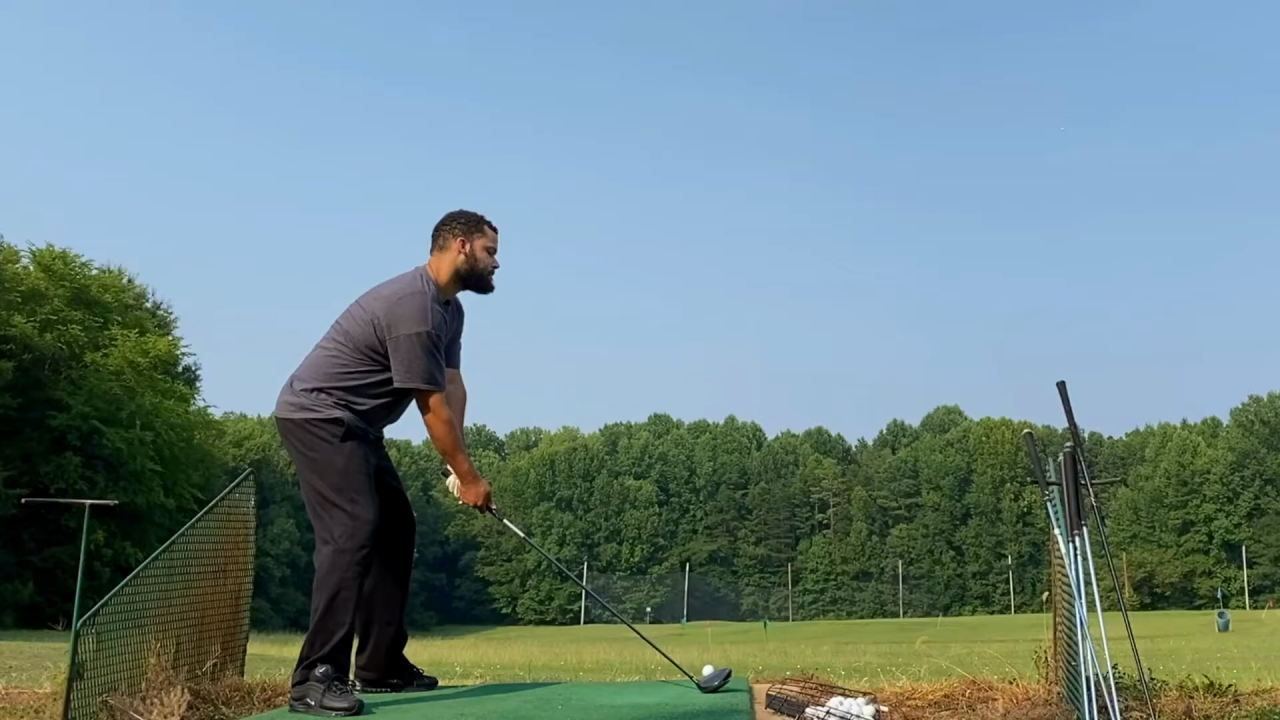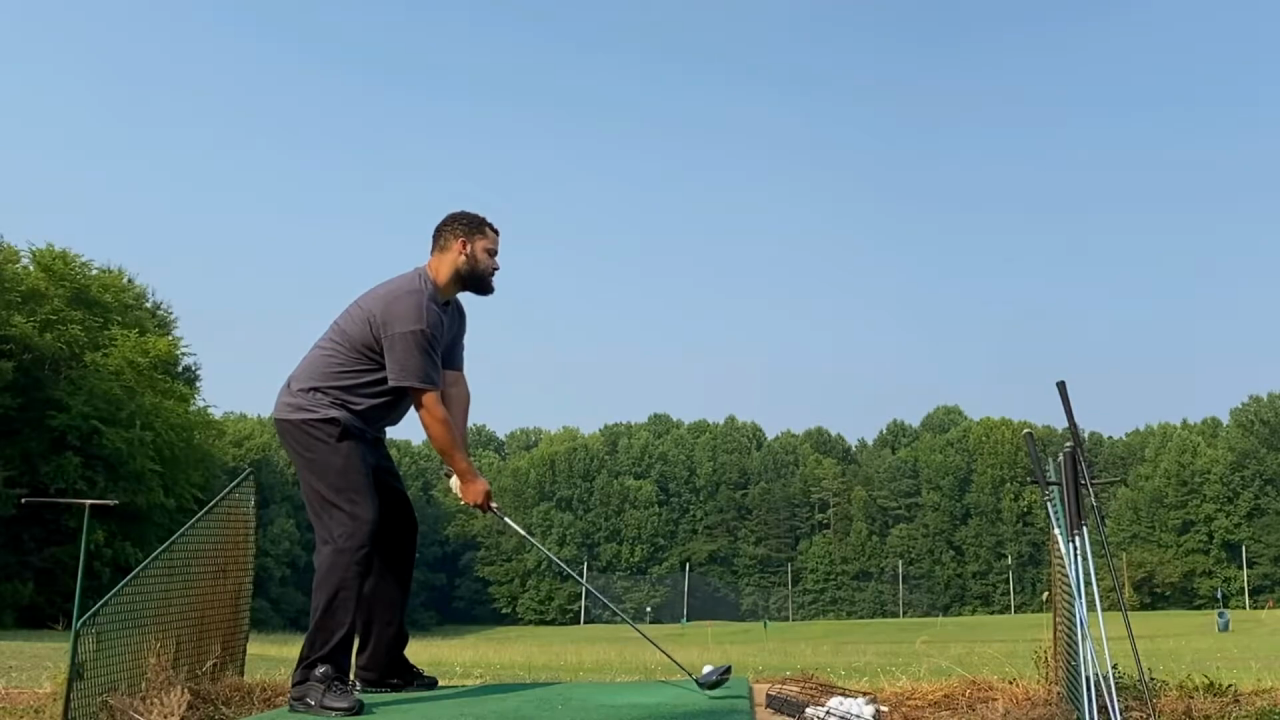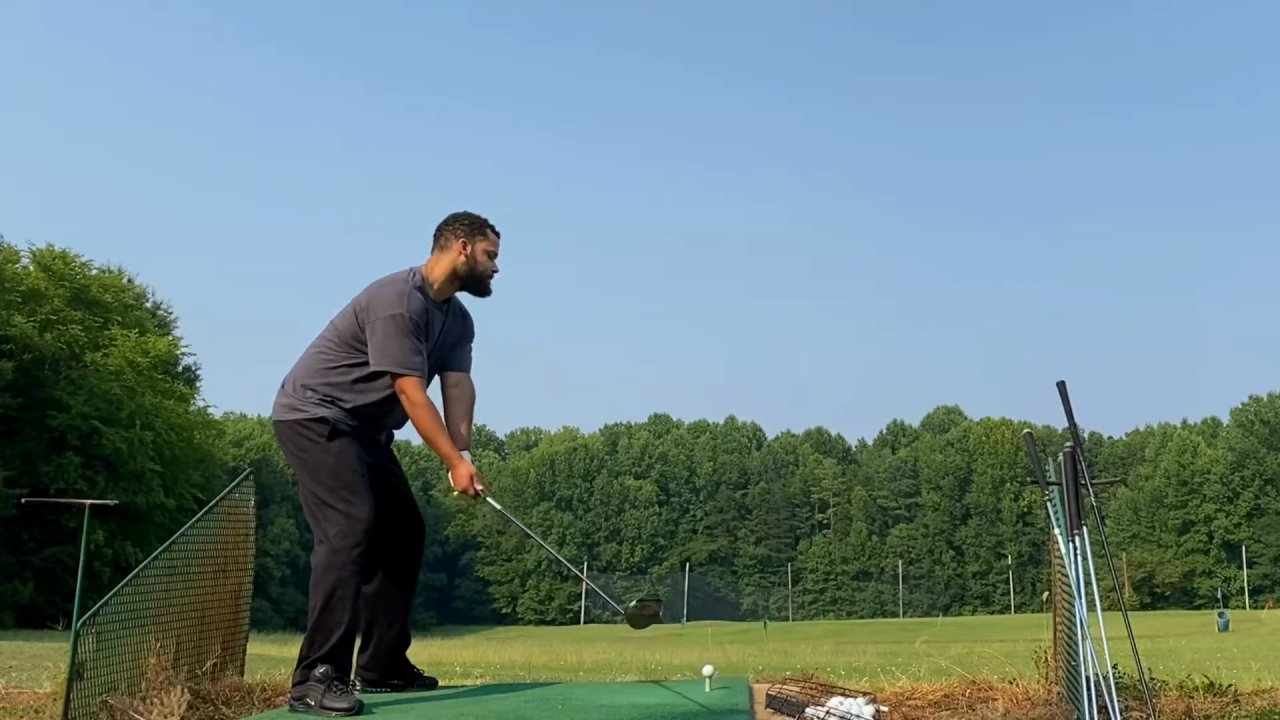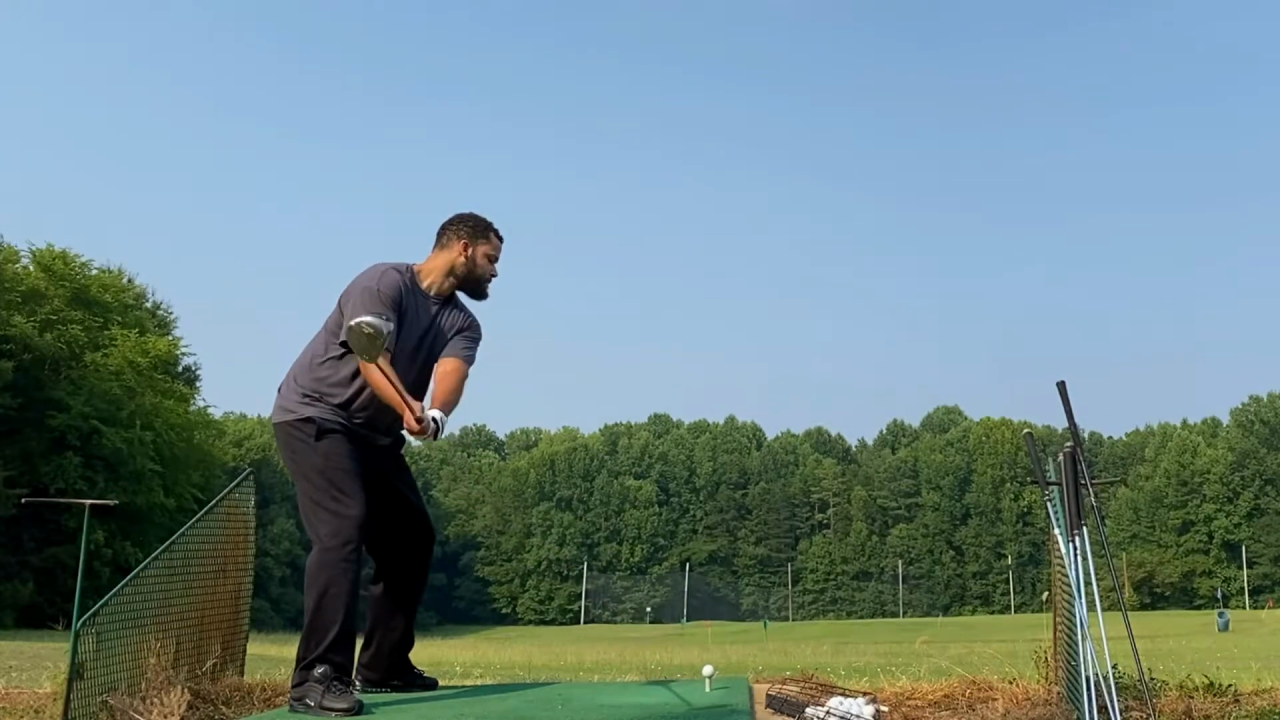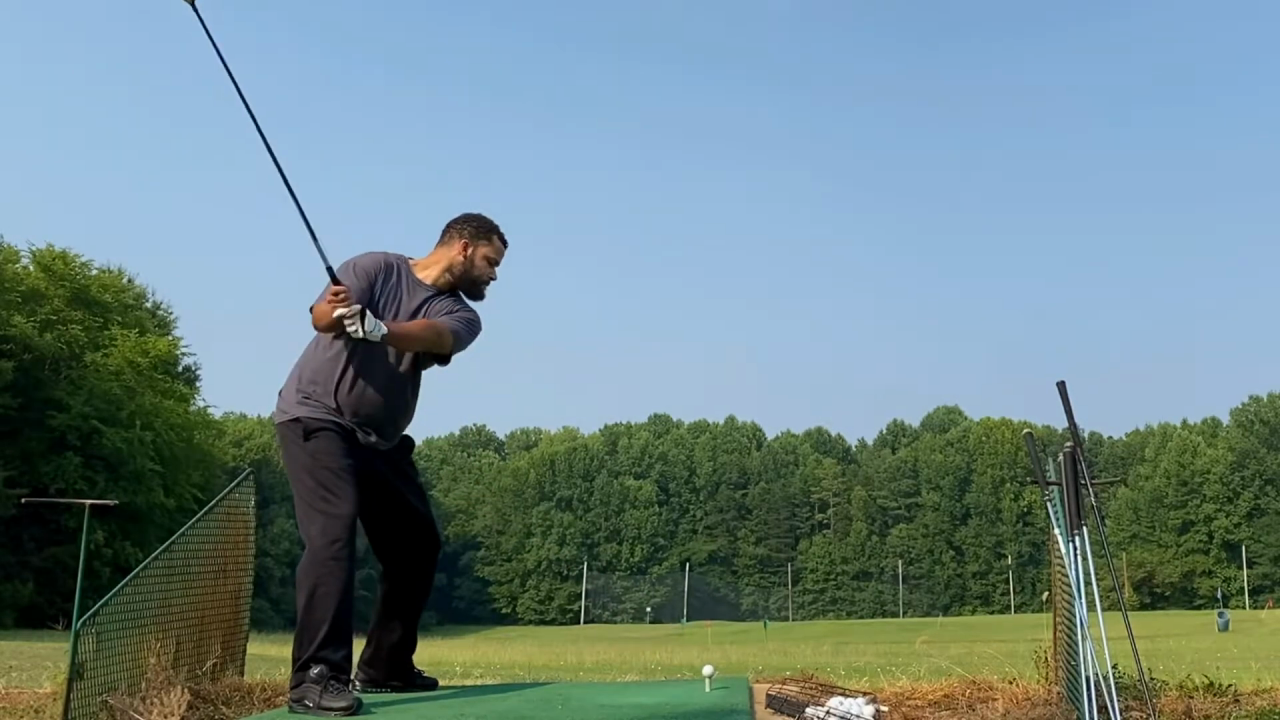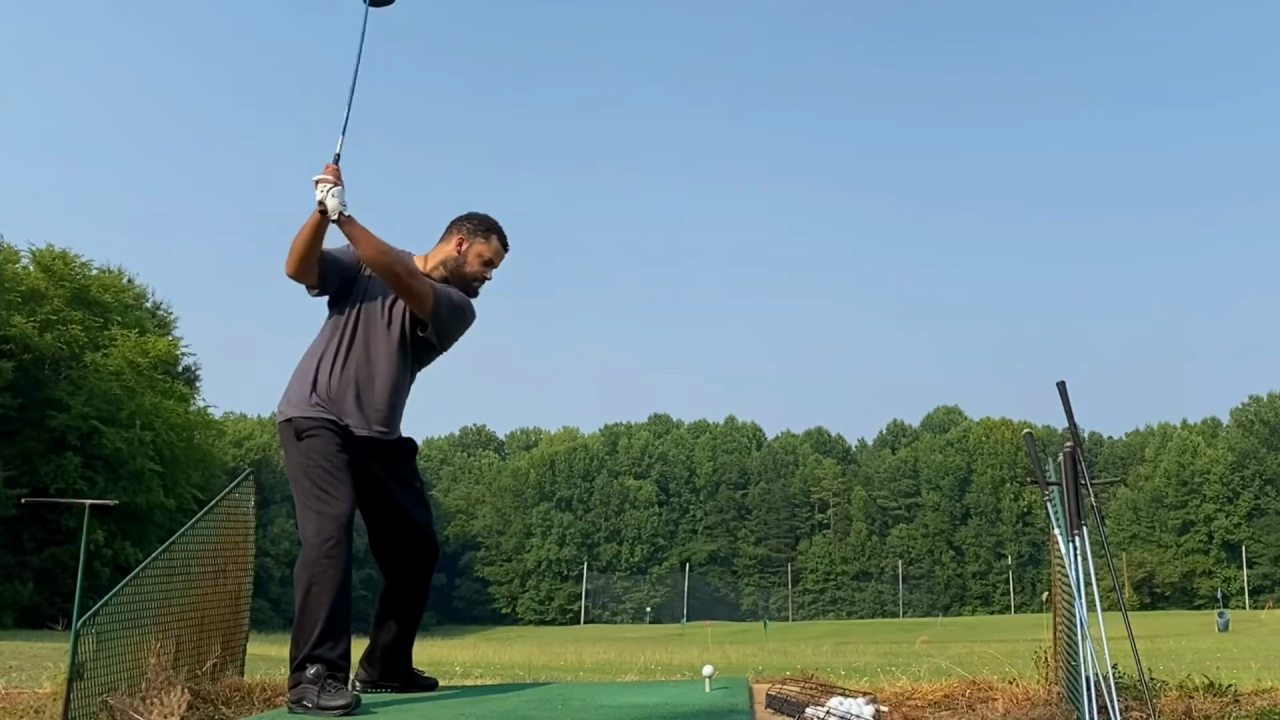
dt=0.7s
person 1, frame 1
left shoulder: (449, 307)
right shoulder: (413, 308)
left elbow: (453, 388)
right elbow: (434, 408)
left wrist: (458, 468)
right wrist: (468, 476)
left hip: (355, 425)
right hip: (318, 417)
left knee: (394, 528)
right knee: (353, 531)
left ankle: (380, 665)
right ankle: (316, 677)
person 1, frame 2
left shoulder: (450, 311)
right shoulder: (409, 307)
left elbow: (455, 389)
right elbow: (429, 407)
left wrist: (462, 467)
right wrist: (467, 476)
left hip: (357, 426)
right hip: (317, 417)
left knee: (396, 529)
right knee: (353, 531)
left ankle: (381, 664)
right ankle: (317, 677)
person 1, frame 3
left shoulder: (458, 320)
right shoulder: (398, 298)
left elbow: (459, 387)
right elbow: (411, 392)
left wrist: (462, 455)
right wrist: (453, 461)
left hip: (364, 430)
right hip: (315, 417)
left knee: (402, 533)
right knee: (350, 530)
left ankle: (382, 665)
right ankle: (317, 677)
person 1, frame 4
left shoulder: (463, 323)
right shoulder: (384, 282)
left elbow: (452, 372)
right elbow: (370, 359)
left wrist: (435, 416)
right wrist: (406, 407)
left hip: (373, 434)
right hip: (314, 418)
left knee: (411, 538)
right knee: (343, 529)
left ankle: (383, 665)
right ankle: (317, 676)
person 1, frame 5
left shoulder: (462, 318)
right shoulder: (376, 268)
left elbow: (429, 336)
right elbow: (322, 318)
left wrist: (376, 328)
right wrist: (334, 311)
left hip: (381, 438)
right hip: (315, 419)
left knee: (418, 545)
right knee: (334, 530)
left ankle: (384, 666)
right ankle: (315, 677)
person 1, frame 6
left shoulder: (458, 309)
right shoulder: (364, 259)
left elbow: (402, 281)
right elbow: (299, 270)
left wrist: (344, 217)
right wrist: (321, 213)
left hip: (380, 436)
right hip: (315, 418)
left knee: (416, 547)
right knee: (331, 528)
left ankle: (384, 665)
